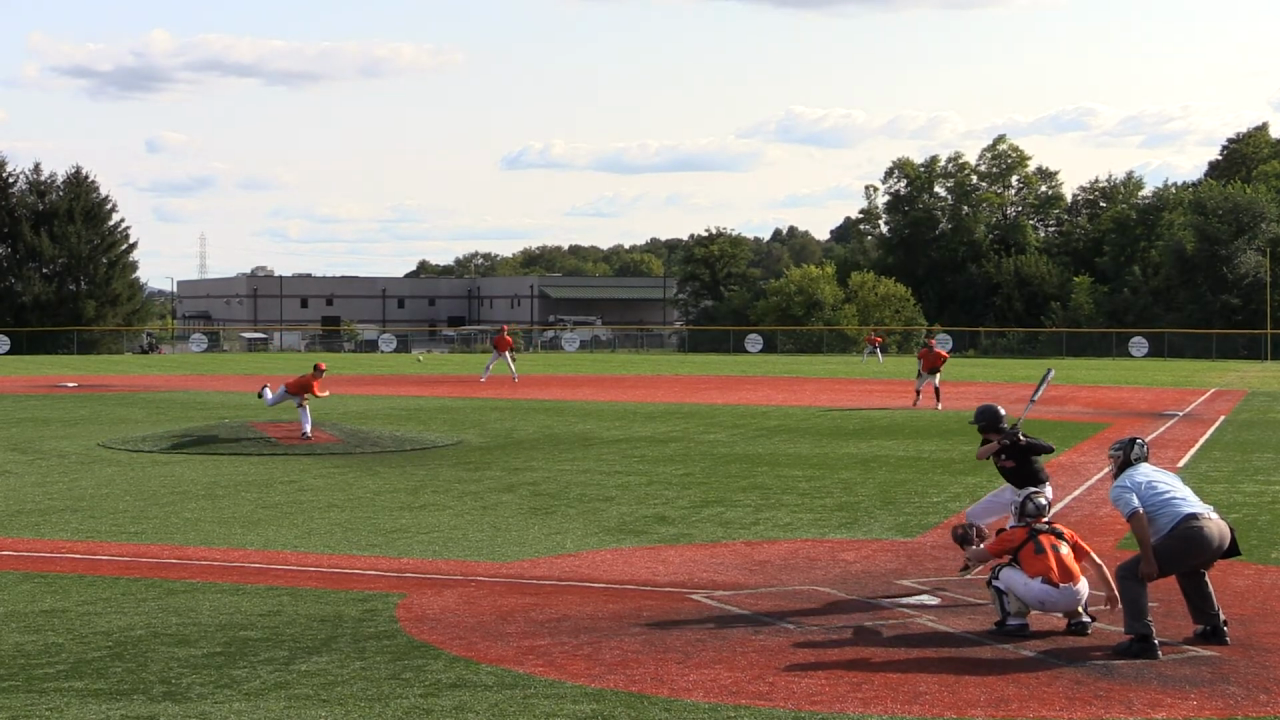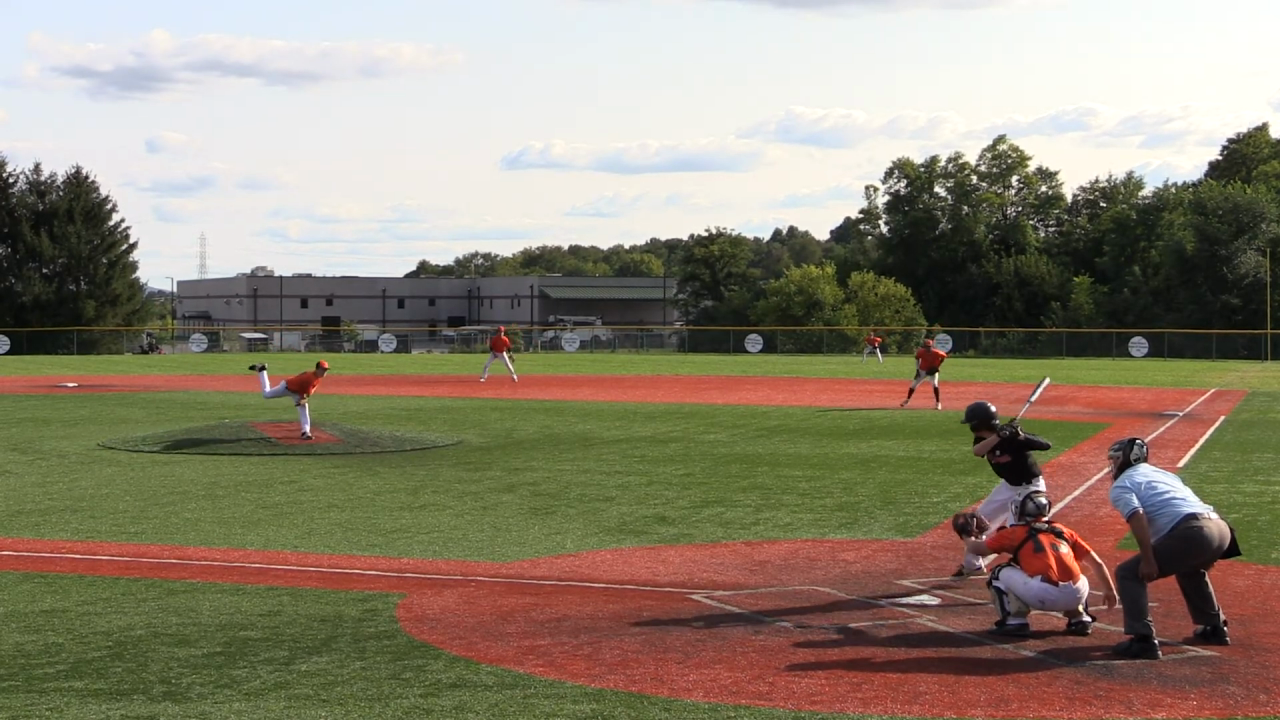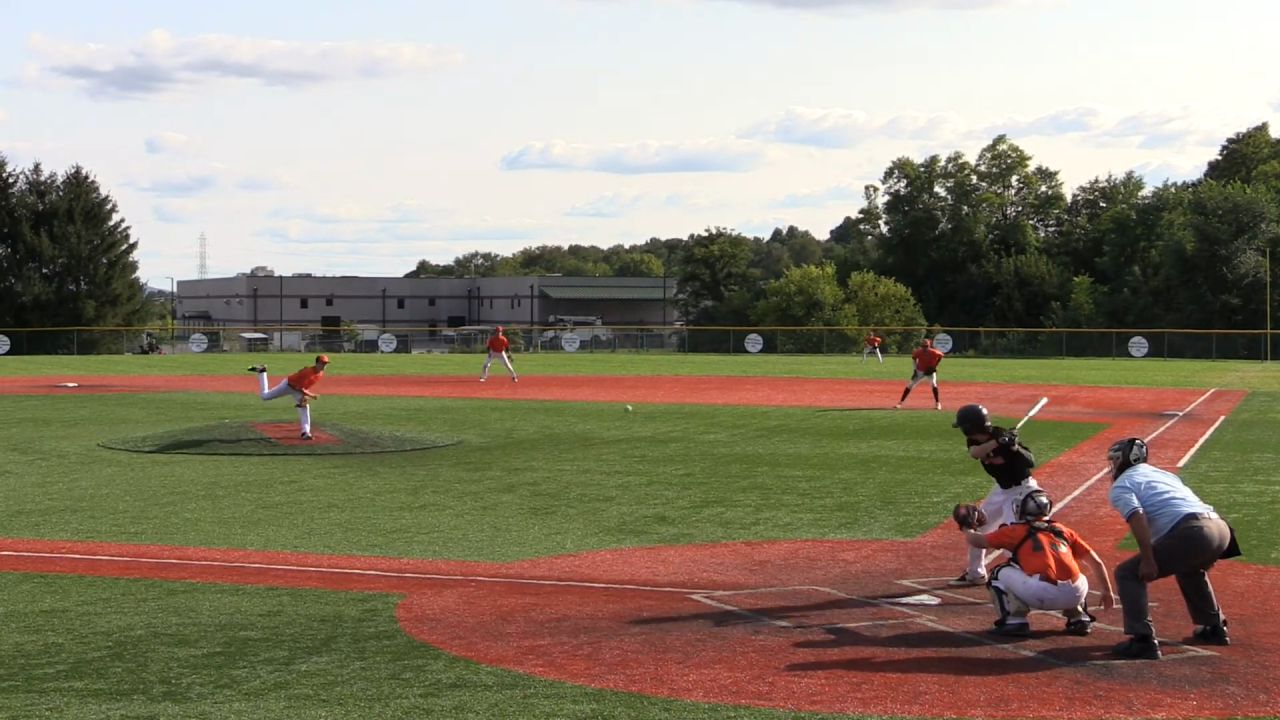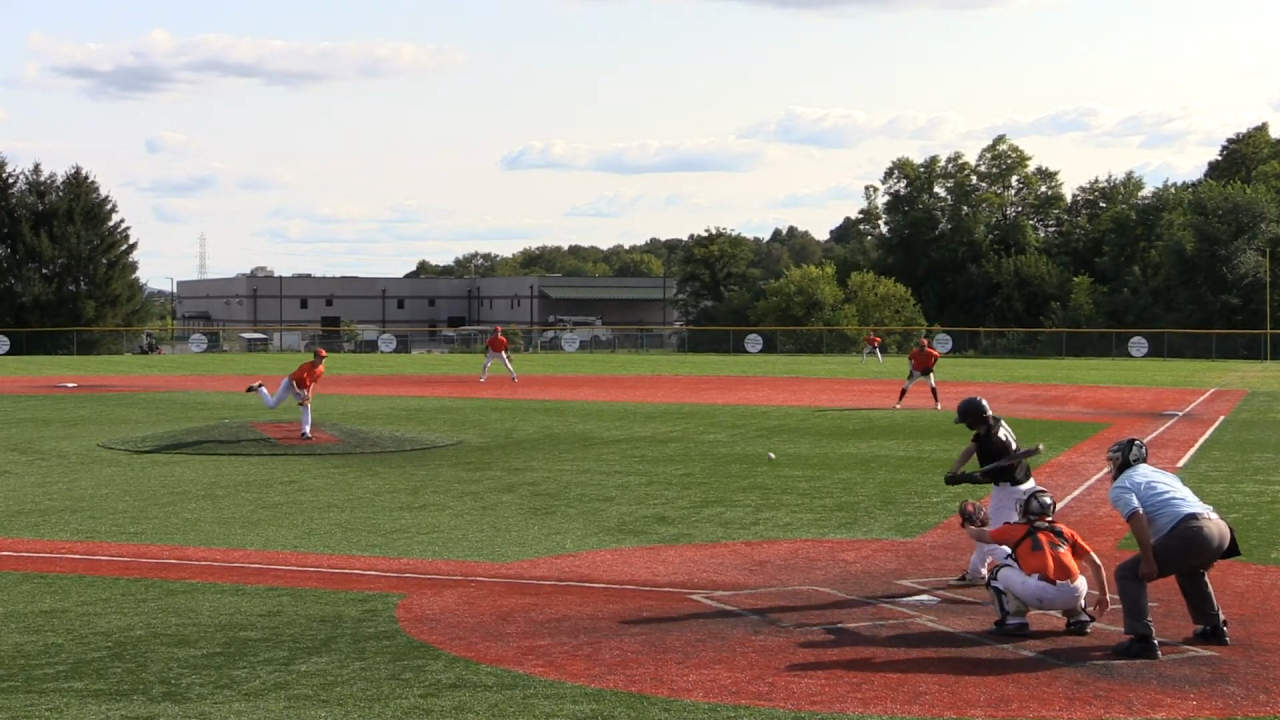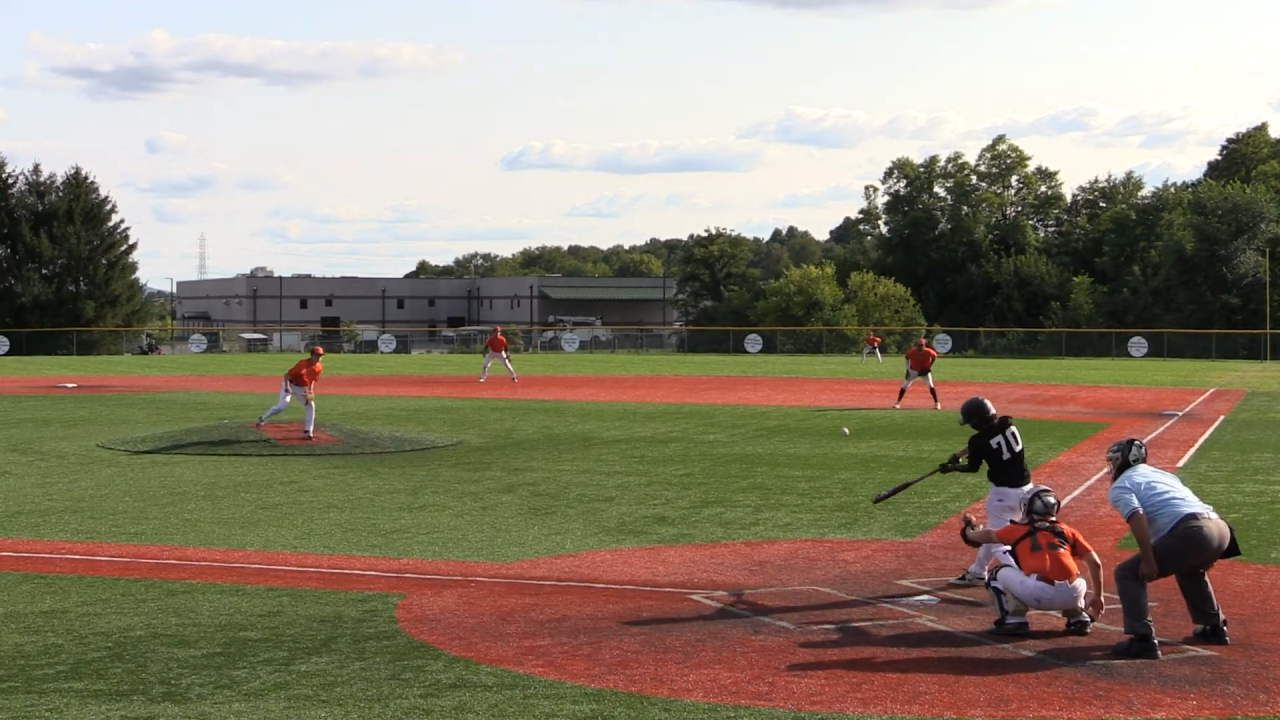
dt=0.1s
person 1, frame 1
left shoulder: (1121, 485)
right shoulder: (1166, 474)
left elbow: (1137, 517)
left wrist: (1148, 560)
right wrist: (1205, 554)
left hip: (1192, 534)
right hip: (1221, 528)
left knee: (1128, 573)
right knee: (1190, 569)
left ankle: (1143, 641)
right ankle: (1214, 628)
person 1, frame 2
left shoulder: (1121, 486)
right shoulder: (1165, 474)
left elbow: (1137, 517)
left wrist: (1148, 560)
right wrist: (1205, 554)
left hip: (1192, 533)
right hip: (1220, 528)
left knee: (1128, 573)
right knee: (1190, 568)
left ankle: (1144, 640)
right ankle: (1215, 628)
person 1, frame 3
left shoulder: (1120, 486)
right shoulder: (1165, 474)
left elbow: (1137, 517)
left wrist: (1148, 560)
right wrist: (1205, 554)
left hip: (1192, 533)
right hip: (1221, 528)
left knee: (1128, 573)
right knee: (1189, 569)
left ankle: (1143, 640)
right ankle: (1214, 627)
person 1, frame 4
left shoulder: (1120, 486)
right shoulder: (1165, 474)
left elbow: (1137, 517)
left wrist: (1148, 560)
right wrist: (1205, 554)
left hip: (1191, 534)
right hip: (1220, 528)
left knee: (1128, 573)
right knee: (1189, 568)
left ankle: (1143, 640)
right ankle: (1214, 627)
person 1, frame 5
left shoulder: (1120, 487)
right shoulder: (1164, 475)
left elbow: (1137, 517)
left wrist: (1148, 560)
right wrist: (1205, 554)
left hip: (1192, 533)
right hip: (1221, 528)
left knee: (1127, 573)
right knee: (1189, 569)
left ankle: (1143, 640)
right ankle: (1214, 627)
person 2, frame 1
left shoulder: (1017, 441)
right shoulder: (990, 440)
left elbow: (1050, 448)
right elbow: (979, 455)
left wrist: (1023, 441)
right wrist: (1000, 442)
right hip: (1014, 489)
right knee: (973, 515)
person 2, frame 2
left shoulder: (1013, 438)
right shoulder: (984, 437)
left elbow: (1046, 445)
right elbow: (977, 451)
left wrist: (1021, 436)
right wrist: (999, 436)
left hip: (1029, 489)
right hip: (1009, 486)
right ankle: (972, 565)
person 2, frame 3
left shoulder: (1005, 439)
right shoulder: (974, 439)
left elbow: (1030, 462)
right elbow: (975, 453)
left wrist: (1014, 448)
right wrist: (996, 442)
left hip: (1019, 490)
right hip: (1003, 488)
right knee: (977, 529)
right ankle: (975, 573)
person 2, frame 4
left shoulder: (993, 441)
right shoulder: (994, 423)
left elbow: (988, 477)
right elbow: (970, 449)
left wrist: (967, 477)
right wrist: (954, 471)
left hip: (1011, 491)
right hip: (1015, 486)
left knee: (994, 545)
right ankle: (976, 573)
person 2, frame 5
left shoulder: (978, 441)
right shoulder: (1008, 422)
left elbow: (972, 468)
left wrist: (952, 466)
right wrist: (958, 455)
left hip: (1004, 493)
right hip: (1025, 488)
left knee: (997, 543)
right ankle: (976, 573)
person 3, frame 1
left shoulder: (1014, 534)
right shoulder: (1064, 531)
left elbow: (977, 557)
right elbow: (1096, 564)
left wrist: (969, 548)
right wrist: (1111, 591)
left hip: (1044, 596)
right hip: (1077, 595)
left knee: (999, 574)
left ankle: (1016, 622)
right ankle: (1080, 620)
person 3, frame 2
left shoulder: (1014, 533)
right shoulder: (1064, 531)
left elbow: (977, 549)
right elbow: (1096, 563)
left wrist: (968, 539)
right wrist: (1110, 589)
left hip: (1044, 594)
right hip: (1077, 594)
left knee: (1000, 574)
left ankle: (1015, 622)
right ankle: (1080, 619)
person 3, frame 3
left shoulder: (1014, 531)
right shoulder: (1064, 531)
left elbow: (976, 541)
right elbow: (1096, 562)
left wrist: (968, 530)
right wrist: (1107, 592)
left hip: (1043, 593)
right hip: (1076, 594)
left knee: (999, 574)
left ankle: (1015, 622)
right ankle: (1079, 620)
person 3, frame 4
left shoulder: (1015, 530)
right shoulder: (1065, 531)
left elbow: (980, 535)
right elbow: (1095, 564)
left wrist: (969, 526)
right wrist: (1103, 595)
left hip: (1041, 593)
right hip: (1075, 593)
left knee: (998, 574)
left ankle: (1014, 621)
right ankle: (1079, 619)
person 3, frame 5
left shoulder: (1018, 530)
right shoulder: (1068, 531)
left elbow: (988, 536)
right elbow: (1095, 563)
left wrist: (969, 531)
right wrist: (1097, 595)
left hip: (1039, 593)
right hip: (1073, 594)
left knee: (998, 574)
left ankle: (1014, 621)
right ankle: (1080, 619)
